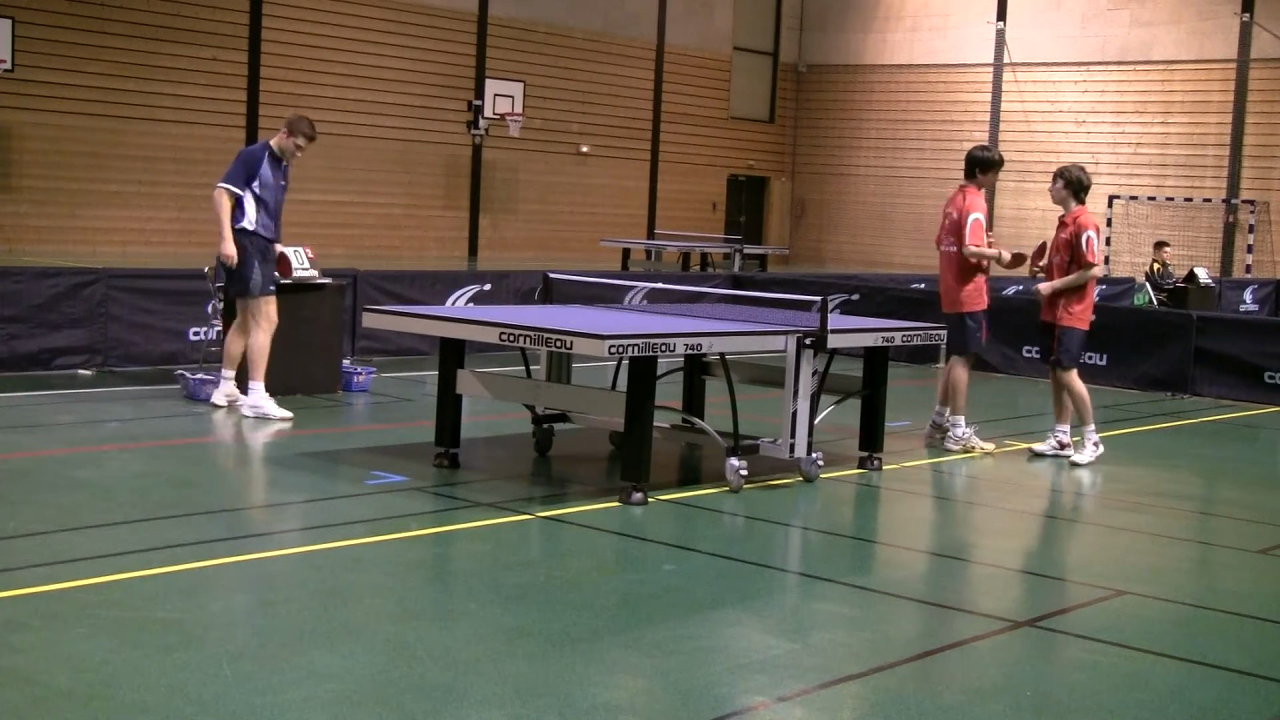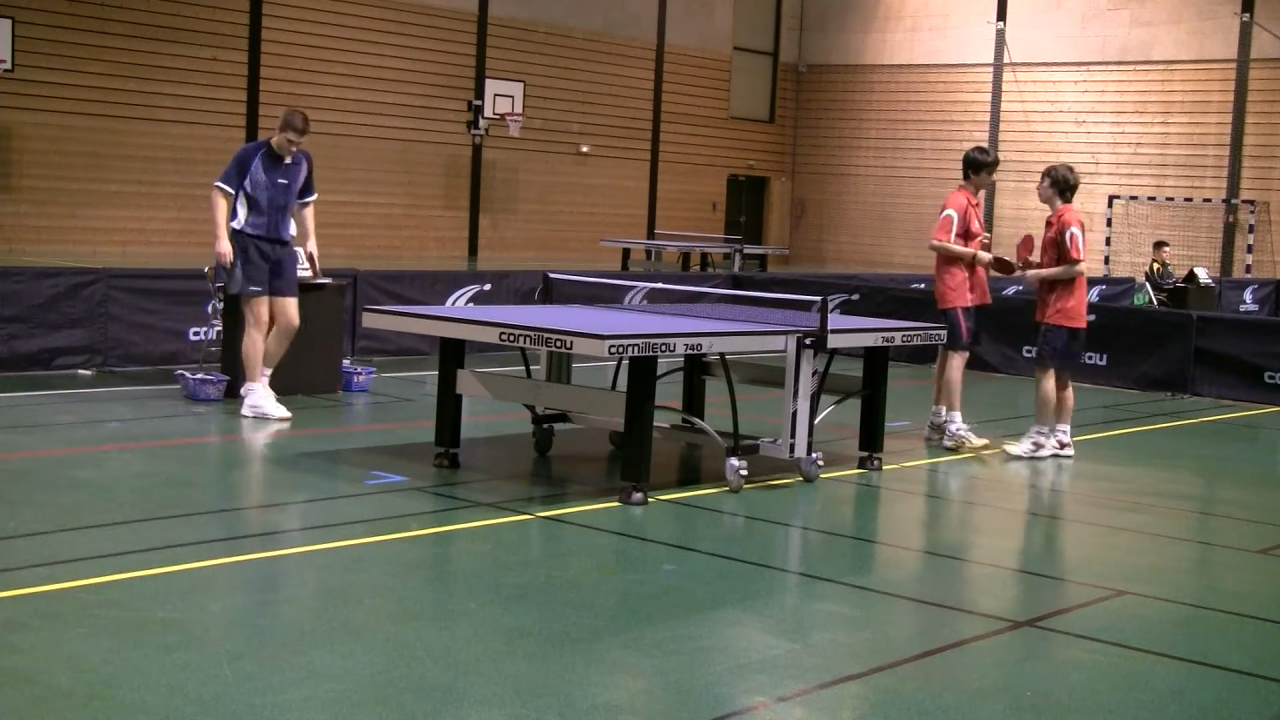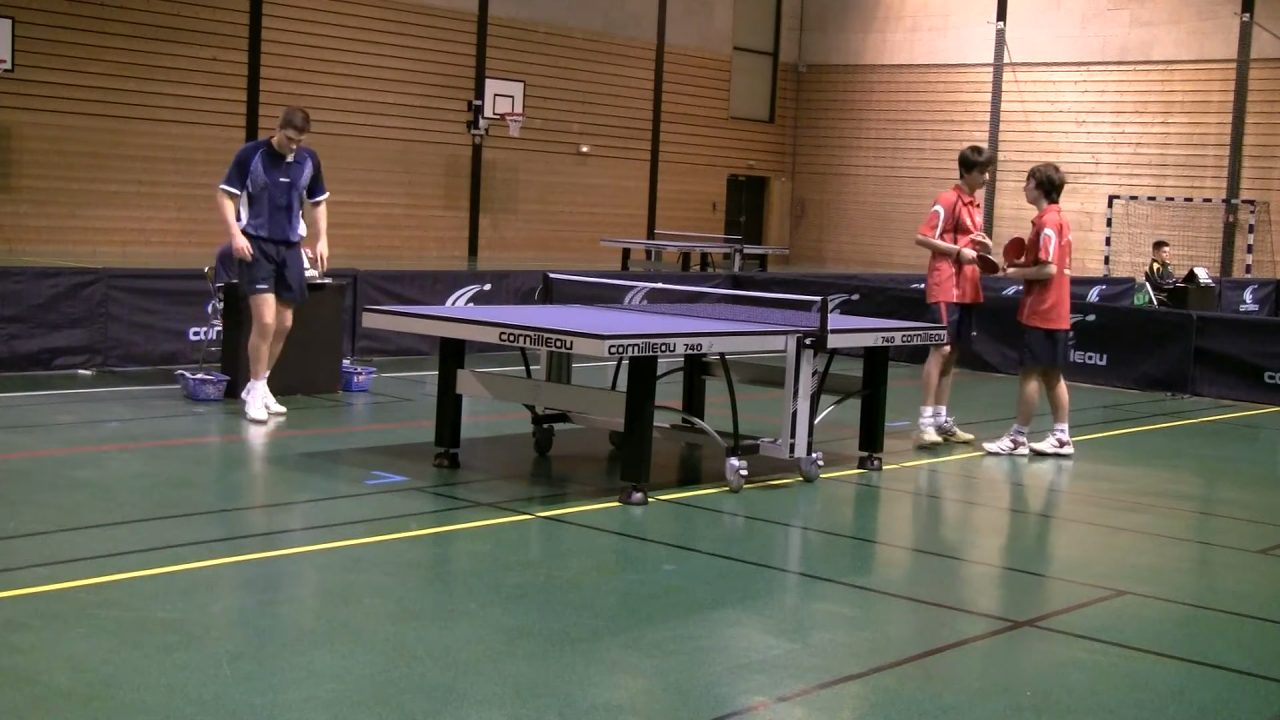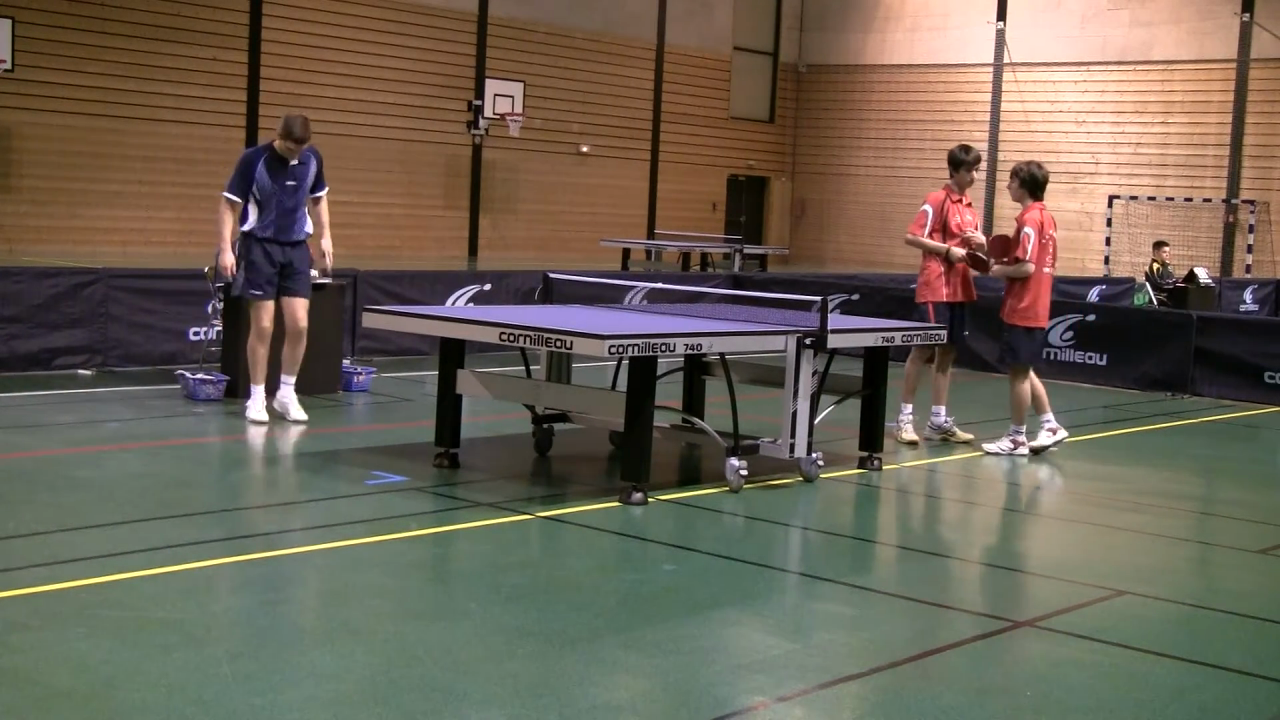
dt=0.3s
person 1, frame 1
left shoulder: (284, 164)
right shoulder: (253, 155)
right elbow: (222, 193)
left wrist: (277, 242)
right wrist: (226, 239)
left hip: (264, 245)
right hip: (249, 243)
left knee: (246, 320)
right knee: (265, 320)
left ankle: (225, 387)
right ankle: (256, 398)
person 1, frame 2
left shoulder: (304, 162)
right shoulder: (250, 154)
left elbow: (305, 203)
right elbow: (220, 193)
left wrist: (310, 239)
right wrist: (222, 237)
left hip: (282, 246)
right hip: (249, 243)
left knee: (289, 322)
right knee: (258, 322)
left ankle: (260, 382)
right ankle: (254, 397)
person 1, frame 3
left shoulder: (310, 160)
right shoulder: (250, 154)
left elbow: (317, 202)
right elbow: (226, 195)
left wrist: (321, 239)
right wrist: (236, 234)
left hip: (290, 247)
right hip: (255, 245)
left knee: (283, 325)
right knee: (264, 322)
left ankle: (257, 387)
right ankle: (256, 393)
person 1, frame 4
left shoulder: (313, 158)
right shoulder: (254, 159)
left elbow: (318, 198)
right elbow: (230, 204)
left wrist: (324, 235)
right wrist: (225, 248)
left hip: (296, 248)
right hip: (259, 247)
left knee: (298, 324)
right knee: (262, 326)
left ankle: (286, 392)
right ankle: (257, 397)
person 2, frame 1
left shoulder: (955, 200)
right shoulder: (976, 204)
left elbow: (943, 243)
right elbow: (968, 249)
right wrist: (997, 254)
left hip: (952, 291)
right hip: (969, 292)
left knee: (953, 355)
right knee: (963, 358)
left ankle: (939, 422)
right ankle: (958, 433)
person 2, frame 2
left shoulder: (971, 203)
right shoulder: (958, 202)
right elbow: (936, 243)
left wrist: (981, 245)
right wrist: (976, 254)
left hip: (965, 289)
right hip: (956, 290)
left knee: (948, 352)
right knee: (958, 354)
left ankle: (938, 421)
right ankle: (955, 428)
person 2, frame 3
left shoulder: (975, 204)
right shoulder: (947, 200)
right elbow: (922, 238)
left wrist: (982, 244)
right wrist: (957, 250)
left hip: (966, 289)
right hip: (944, 287)
left knee: (952, 352)
right knee: (941, 349)
left ankle: (940, 419)
right ankle: (925, 419)
person 2, frame 4
left shoulder: (970, 205)
right shoulder: (937, 200)
left elbow: (975, 243)
right elbow: (911, 237)
left wrist: (979, 241)
right wrist: (947, 250)
left hip: (959, 289)
right hip: (934, 287)
left knee: (947, 352)
right knee: (922, 350)
left ankle: (939, 421)
right ankle: (905, 417)
person 3, frame 1
left shoulder: (1084, 224)
right shoulder: (1065, 222)
left elbow: (1092, 271)
left wrist: (1053, 286)
right wrist: (1044, 268)
left hip: (1071, 314)
right hip: (1054, 312)
left knee: (1067, 374)
right knee: (1058, 376)
left ankle: (1092, 438)
right ankle: (1061, 438)
person 3, frame 2
left shoulder: (1069, 221)
right shoulder: (1056, 220)
left elbow: (1078, 267)
left wrist: (1039, 274)
right wrist: (1034, 266)
left hip: (1062, 313)
right hip: (1055, 311)
left knee: (1045, 372)
right knee: (1059, 375)
left ankle: (1039, 438)
right ankle: (1061, 438)
person 3, frame 3
left shoulder: (1046, 222)
right shoulder: (1057, 220)
left elbow: (1048, 269)
left wrist: (1017, 272)
right wrist: (1023, 265)
left hip: (1041, 313)
right hip: (1054, 313)
left knee: (1030, 373)
right knee: (1051, 375)
left ankle: (1018, 438)
right ankle: (1061, 437)
person 3, frame 4
left shoulder: (1028, 220)
right shoulder: (1045, 218)
left elbow: (1026, 268)
left wrist: (1000, 270)
right wrist: (1007, 263)
left hip: (1021, 310)
right hip: (1035, 309)
left knee: (1018, 372)
right knee: (1025, 371)
left ankle: (1017, 438)
right ankle: (1050, 426)
